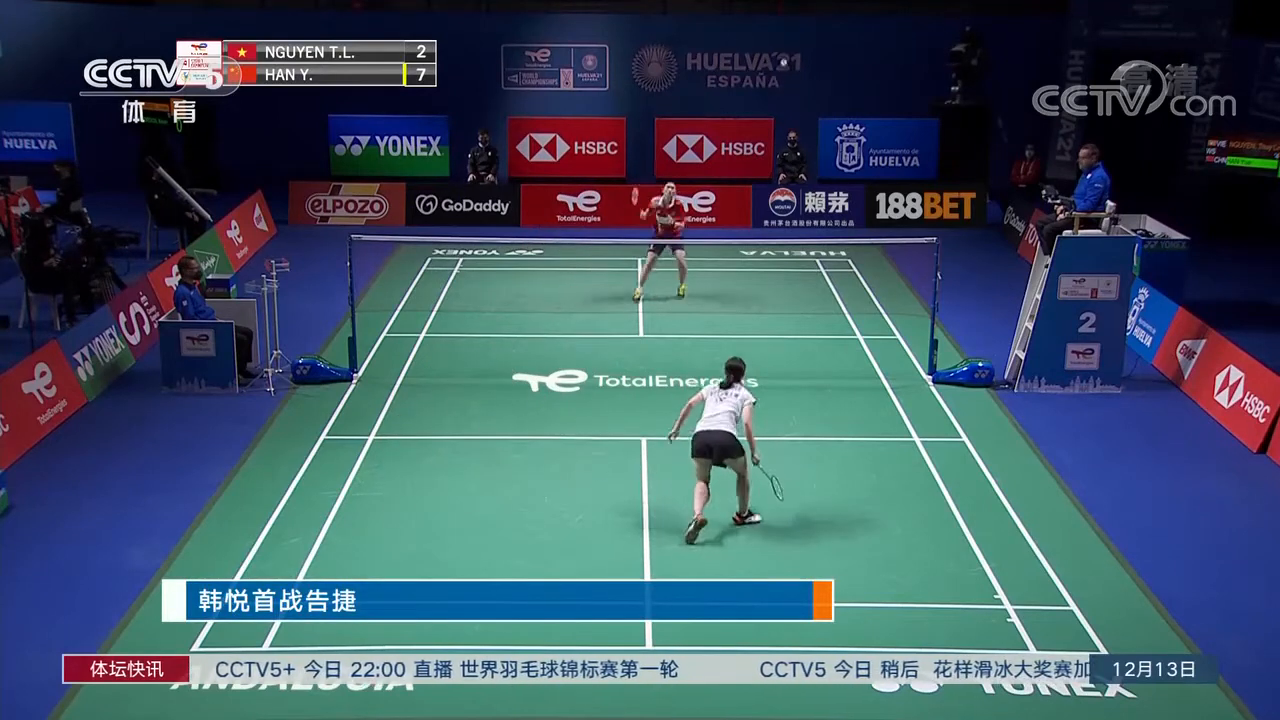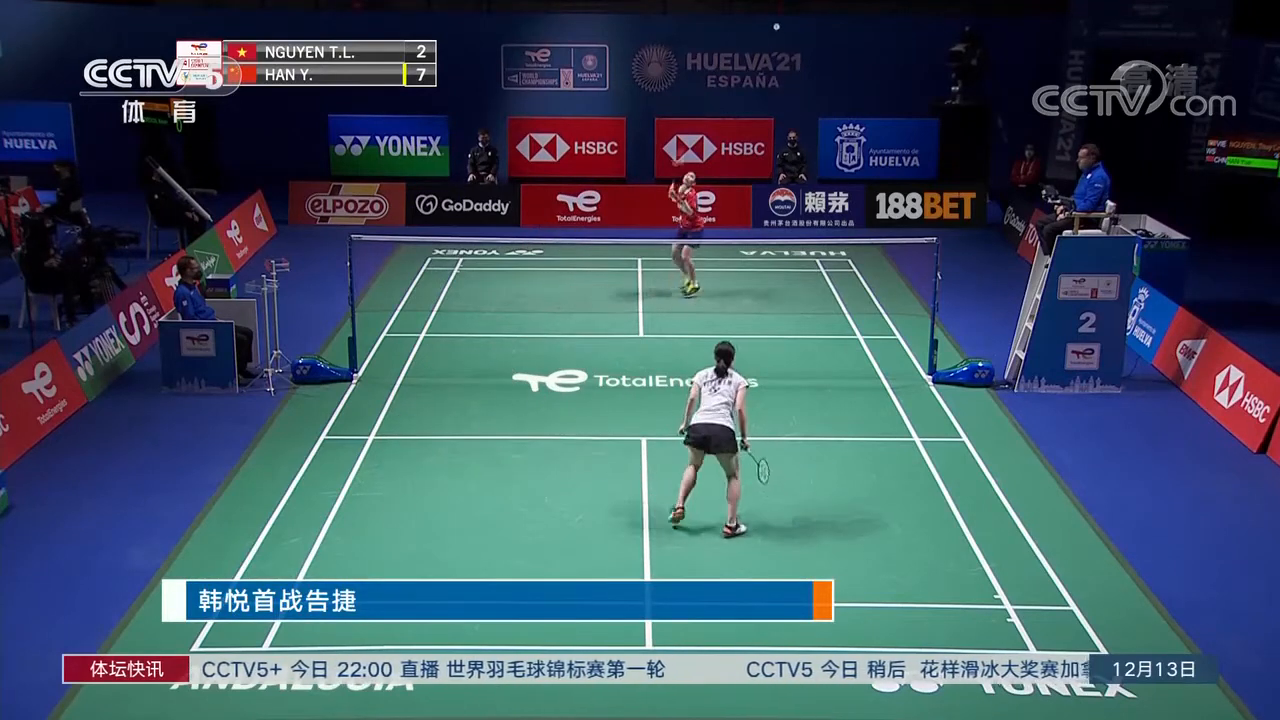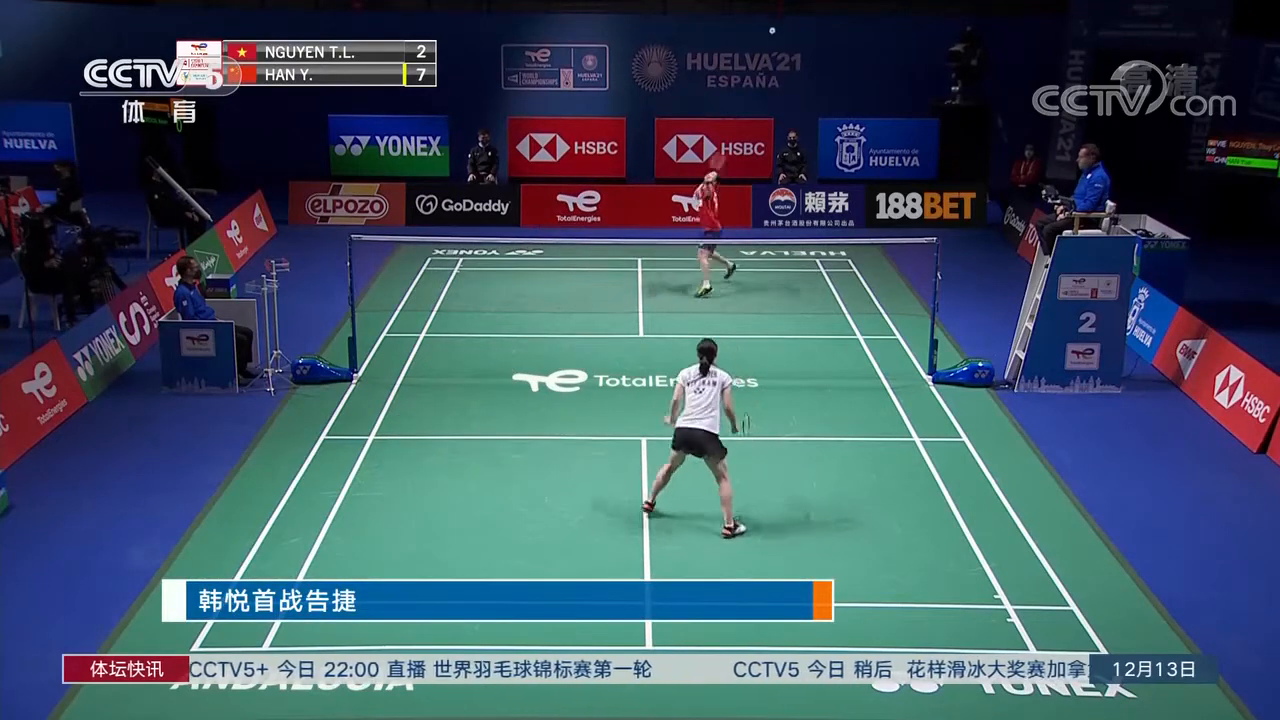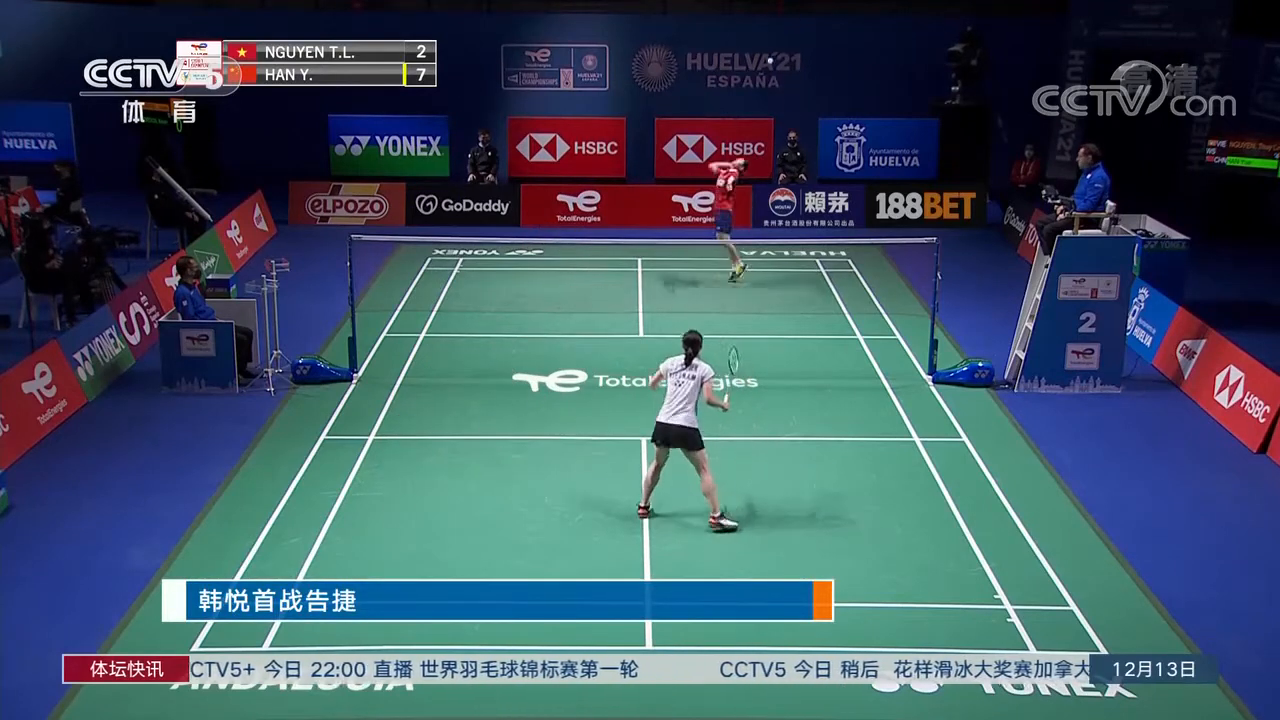
dt=0.2s
person 1, frame 1
left shoulder: (710, 387)
right shoulder: (746, 394)
left elbow: (689, 406)
right elbow: (746, 423)
left wrist: (676, 429)
right wrist: (754, 452)
left hip: (701, 436)
right hip: (725, 437)
left knee: (702, 482)
right knee: (742, 472)
left ankle: (698, 516)
right ankle: (743, 515)
person 1, frame 2
left shoulder: (702, 374)
right shoulder: (738, 379)
left elbow: (692, 398)
right elbow: (740, 409)
left wrist: (685, 423)
right wrist: (744, 437)
left hip: (698, 427)
right hip: (722, 429)
left knee: (693, 467)
right knee: (733, 476)
left ankle: (679, 508)
right ankle: (731, 524)
person 1, frame 3
left shoulder: (686, 373)
right shoulder: (724, 377)
left elbow: (676, 400)
right elbow: (728, 408)
left wrist: (671, 419)
right wrist: (734, 424)
left hip: (683, 430)
right hip: (707, 434)
left knee: (671, 465)
right knee: (722, 478)
left ankle: (649, 503)
right ankle: (729, 525)
person 1, frame 4
left shoulder: (670, 363)
right shoulder: (704, 369)
left elbow: (651, 384)
right elbow: (709, 399)
left wrist: (663, 381)
right wrist: (724, 405)
left hip: (663, 424)
right hip: (686, 427)
left knee: (657, 464)
right knee: (703, 471)
left ankle: (644, 506)
right ankle: (716, 516)
